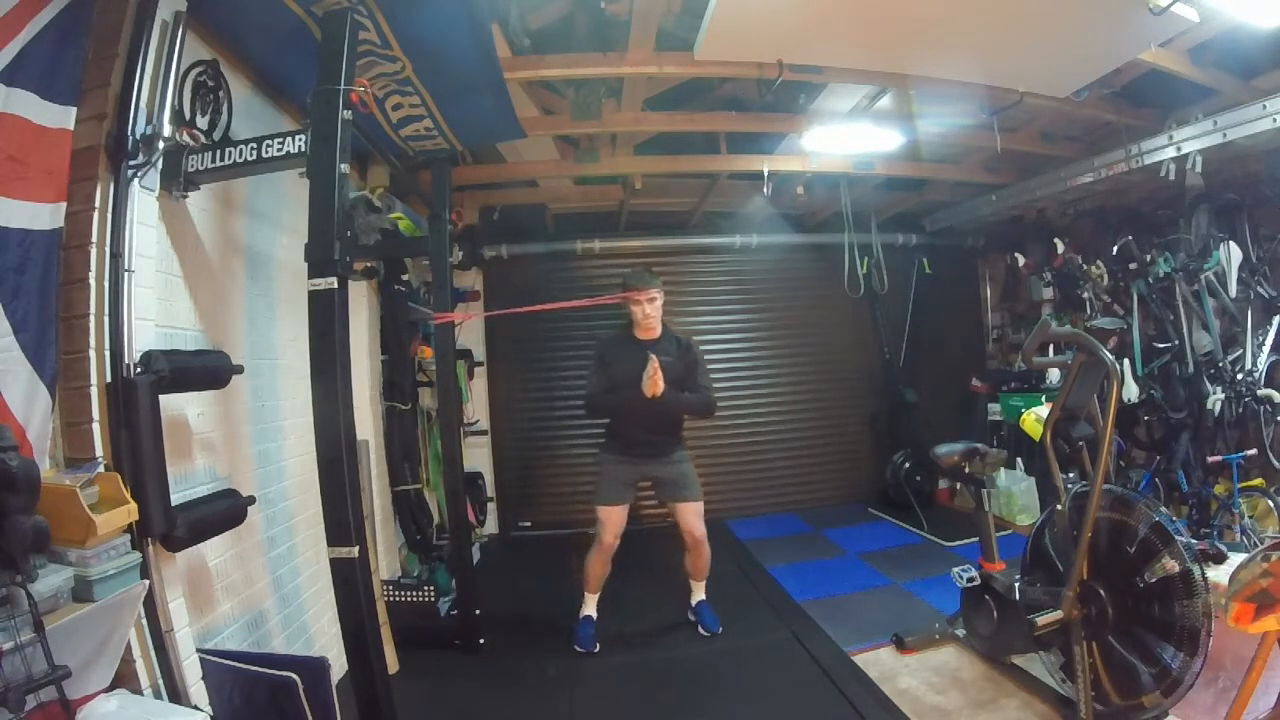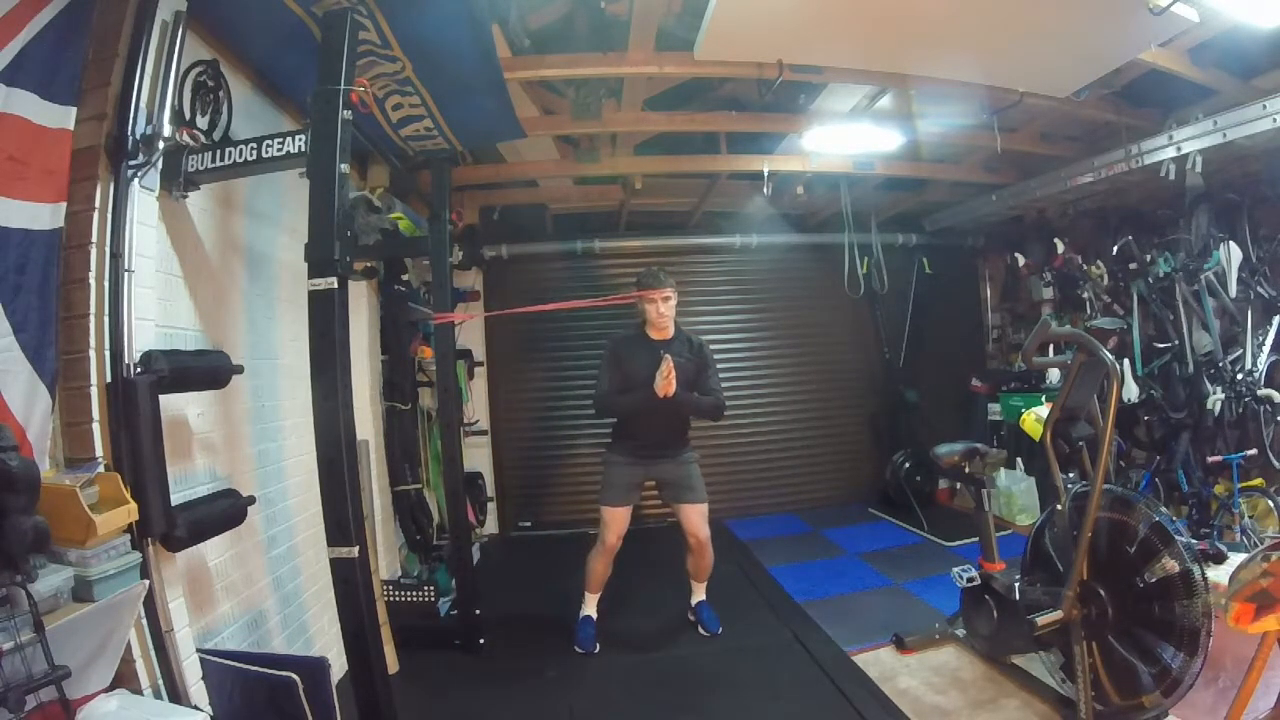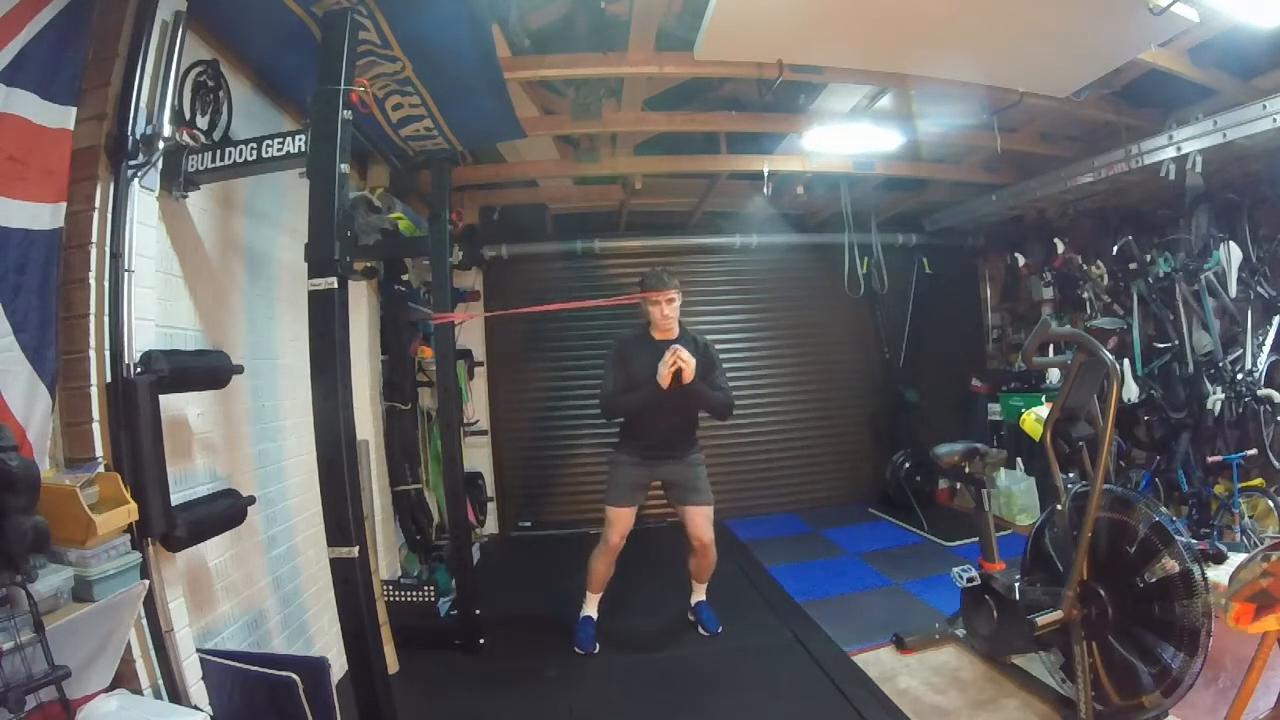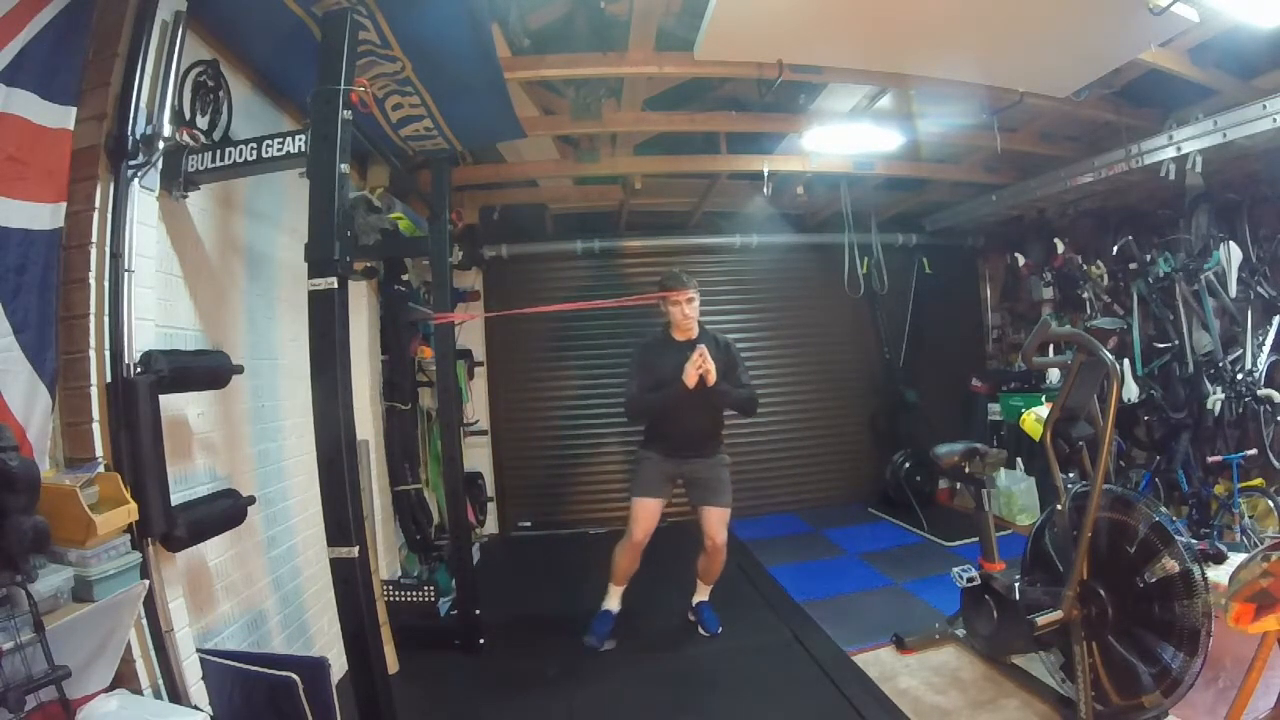
dt=0.3s
person 1, frame 1
left shoulder: (683, 347)
right shoulder: (609, 348)
left elbow: (706, 405)
right elbow: (593, 406)
left wrist: (664, 393)
right wrist: (639, 393)
left hip: (670, 455)
right hip: (619, 456)
left knee: (696, 535)
right knee: (606, 540)
left ankle: (699, 601)
right ankle: (588, 613)
person 1, frame 2
left shoulder: (695, 349)
right shoulder: (621, 348)
left elbow: (716, 408)
right elbow: (603, 406)
left wrist: (677, 394)
right wrist: (652, 393)
left hip: (677, 456)
right hip: (626, 457)
left knee: (700, 537)
right knee: (609, 540)
left ankle: (699, 602)
right ankle: (588, 613)
person 1, frame 3
left shoulder: (700, 348)
right shoulder: (625, 348)
left elbow: (725, 408)
right elbow: (609, 408)
left wrist: (692, 382)
right wrist: (657, 385)
left hip: (684, 457)
right hip: (632, 458)
left knee: (704, 540)
right knee: (612, 541)
left ankle: (698, 602)
right ankle: (588, 613)
person 1, frame 4
left shoulder: (722, 347)
right shoulder: (649, 352)
left elbow: (750, 404)
right elbow: (634, 410)
left wrist: (714, 383)
right wrist: (682, 385)
left hip: (708, 457)
right hip: (658, 455)
left knee: (716, 541)
right knee: (637, 536)
left ankle: (700, 603)
right ankle: (610, 607)
